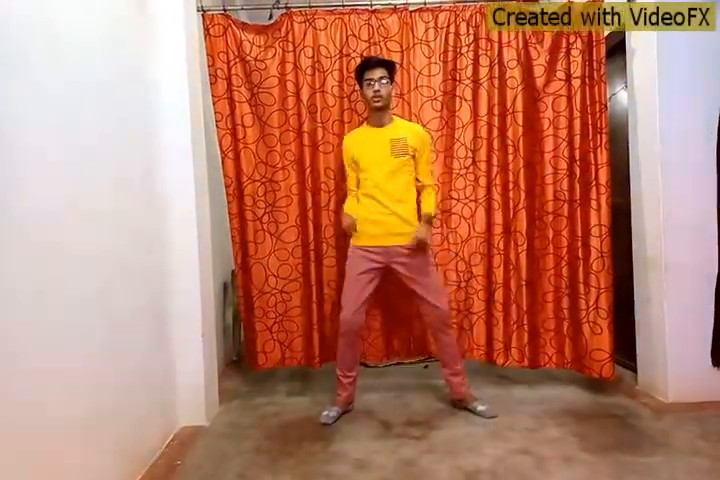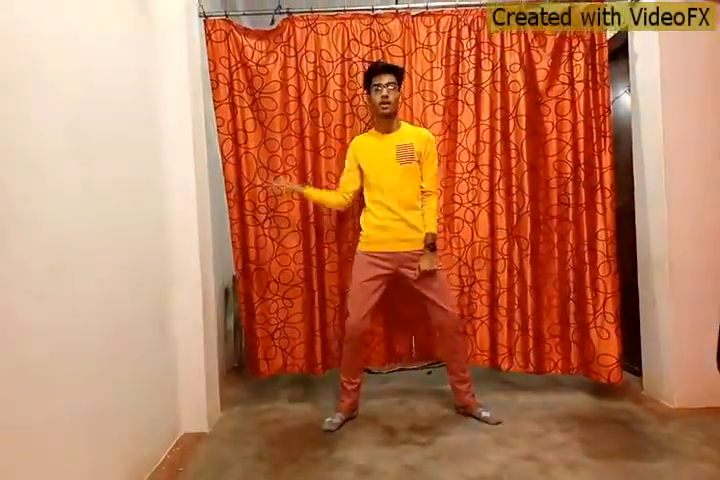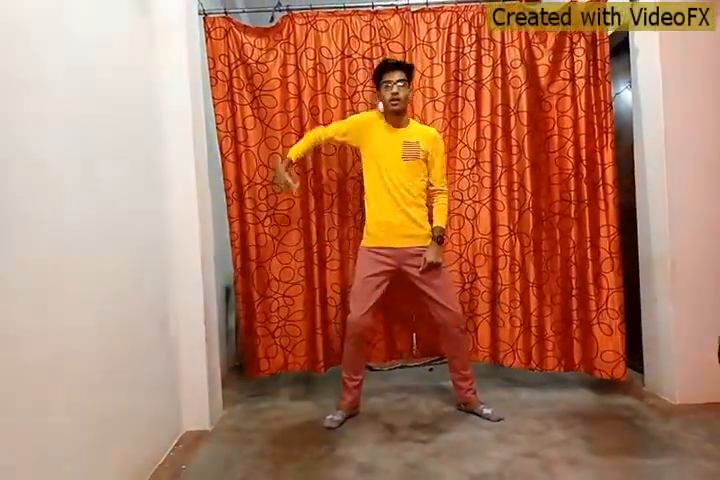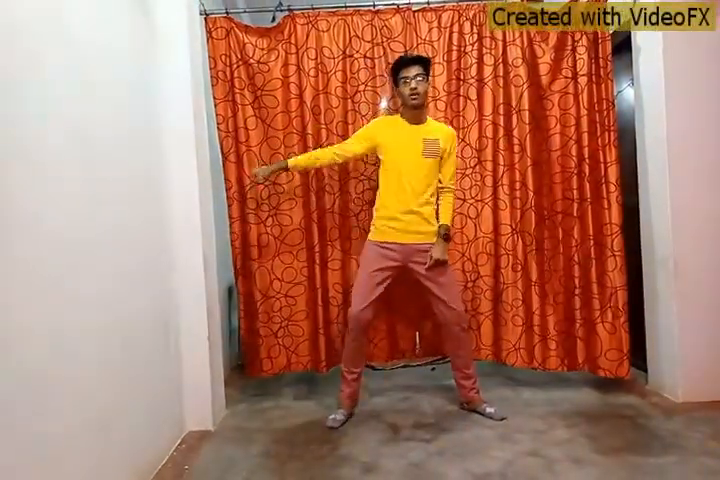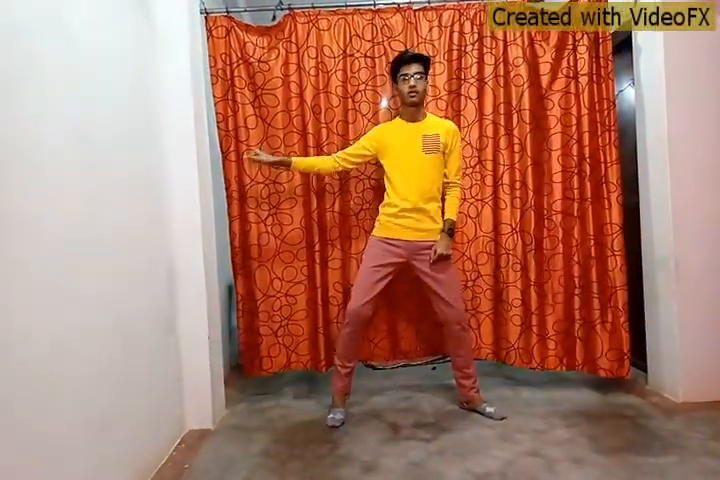
dt=0.2s
person 1, frame 1
left shoulder: (415, 134)
right shoulder: (352, 141)
left elbow: (427, 187)
right elbow: (354, 194)
left wrist: (425, 222)
right wrist: (347, 215)
left hip: (409, 243)
right hip: (364, 246)
left knee: (439, 316)
right knee: (350, 321)
left ankle: (461, 392)
right ankle: (344, 397)
person 1, frame 2
left shoulder: (422, 139)
right shoulder: (359, 146)
left elbow: (430, 196)
right elbow: (341, 198)
left wrist: (430, 247)
right wrist: (298, 190)
left hip: (416, 250)
right hip: (371, 251)
left knee: (449, 322)
right knee: (355, 328)
left ankle: (466, 399)
right ankle: (347, 404)
person 1, frame 3
left shoulder: (429, 137)
right shoulder: (365, 126)
left elbow: (439, 193)
right elbow: (319, 134)
left wrist: (437, 240)
right wrist: (287, 162)
left hip: (420, 246)
right hip: (375, 247)
left knee: (452, 319)
right knee: (357, 323)
left ankle: (467, 396)
right ankle: (348, 402)
person 1, frame 4
left shoulder: (446, 135)
right shoulder: (381, 128)
left elbow: (447, 191)
right elbow: (335, 154)
left wrist: (442, 237)
right wrist: (282, 165)
left hip: (427, 243)
right hip: (383, 241)
left knee: (454, 318)
right knee: (358, 316)
left ankle: (470, 396)
right ankle: (347, 399)
person 1, frame 5
left shoulder: (447, 130)
right shoulder: (382, 134)
left elbow: (453, 186)
right elbow: (337, 161)
left wrist: (447, 232)
right wrist: (282, 161)
left hip: (431, 240)
right hip: (387, 238)
left knee: (455, 317)
right knee: (356, 311)
left ankle: (470, 395)
right ankle: (339, 396)
